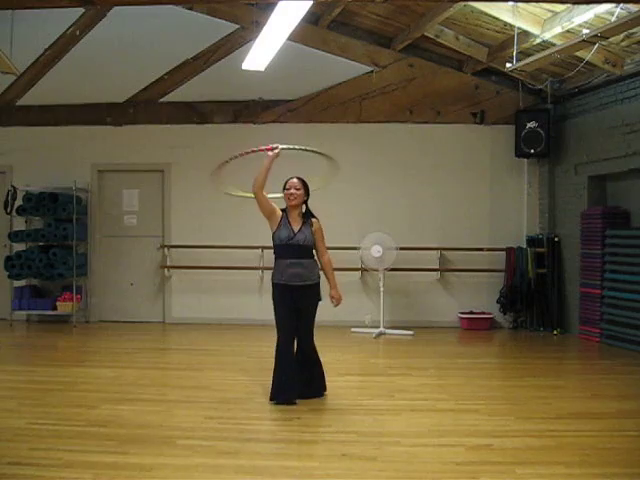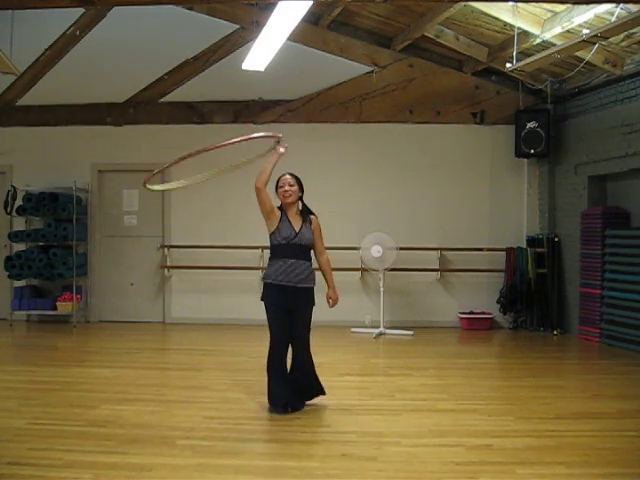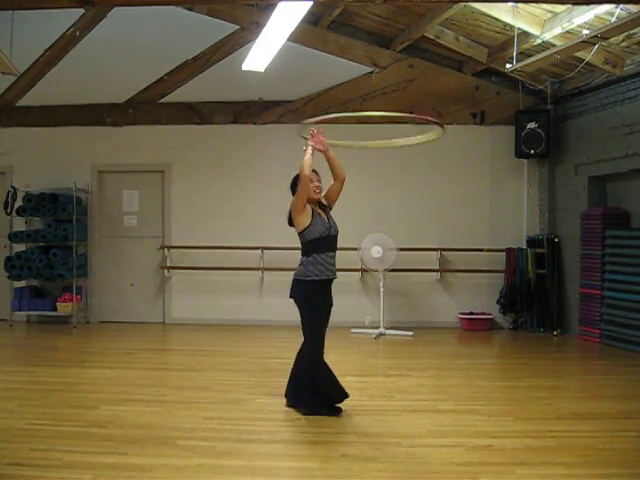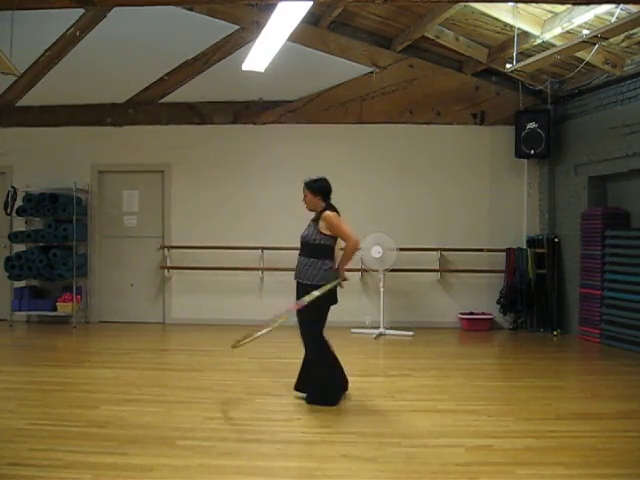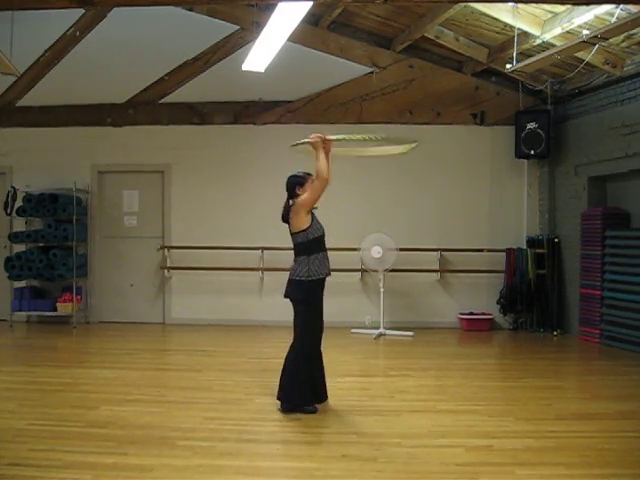
dt=1s
person 1, frame 1
left shoulder: (313, 223)
right shoulder: (276, 217)
left elbow: (323, 256)
right elbow: (257, 190)
left wrist: (334, 287)
right wrist: (270, 159)
left hip: (309, 287)
right hip: (282, 287)
left knee: (305, 337)
right knee: (285, 338)
left ankle: (311, 384)
right ankle: (285, 391)
person 1, frame 2
left shoulder: (311, 221)
right shoulder: (273, 216)
left elbow: (321, 255)
right elbow: (260, 187)
left wrist: (331, 287)
right wrist: (276, 155)
left hip: (303, 290)
right hip: (275, 288)
left knee: (300, 343)
right knee: (279, 343)
left ankle: (300, 393)
right ankle: (279, 399)
person 1, frame 3
left shoulder: (323, 207)
right shoulder: (300, 208)
left elbow: (340, 179)
right elbow: (305, 175)
left wrist: (326, 151)
right wrist: (309, 149)
left hip: (321, 284)
right hip: (309, 284)
left knee: (313, 342)
right knee: (314, 343)
left ankle: (300, 397)
right ankle: (316, 401)
person 1, frame 4
left shoulder: (330, 217)
right shoulder: (314, 219)
left elbow: (353, 243)
left wrist: (339, 269)
right wrist: (335, 265)
left hip: (320, 287)
right hip: (304, 285)
left knee: (313, 338)
right knee: (309, 336)
left ankle: (328, 391)
right ankle: (313, 384)
person 1, frame 5
left shoulder: (302, 209)
right shoulder: (299, 207)
left elbow: (318, 181)
right elbow: (322, 181)
left wrist: (322, 152)
right wrist: (320, 150)
left hip: (308, 283)
right hip: (306, 284)
left knee: (311, 339)
right knee: (304, 340)
left ankle: (309, 394)
right ankle: (291, 399)
